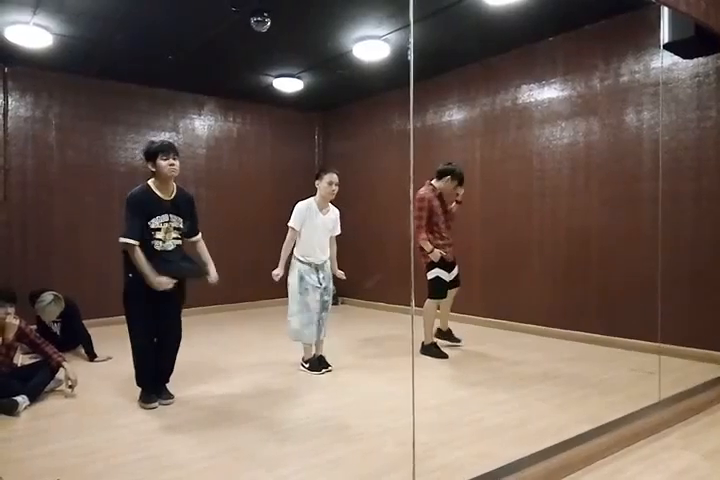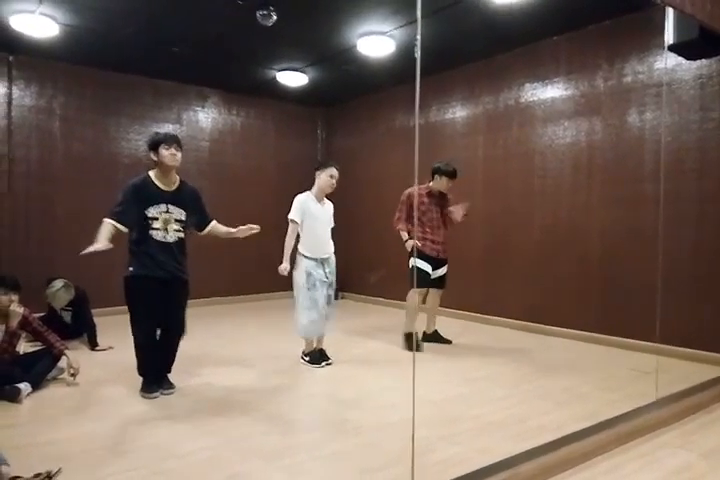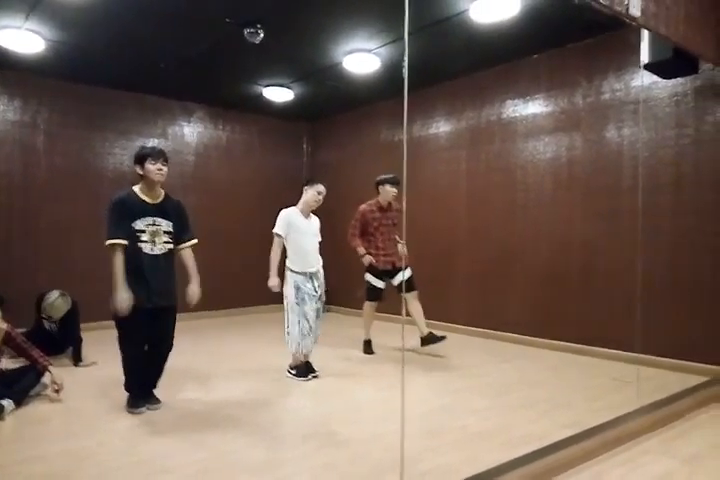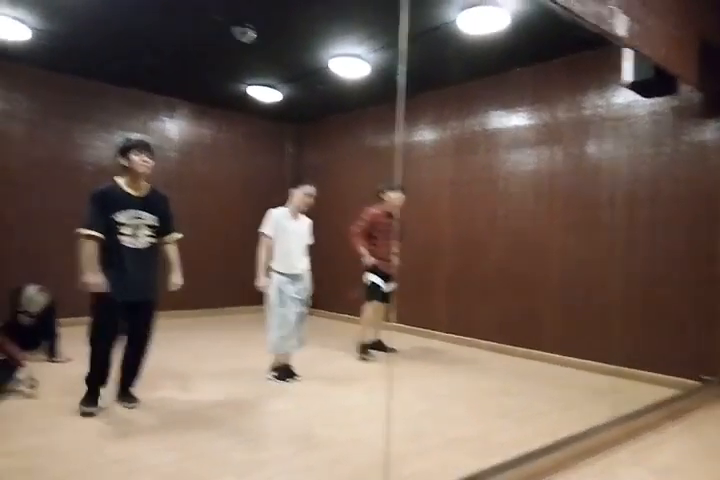
dt=0.7s
person 1, frame 1
left shoulder: (186, 199)
right shoulder: (138, 198)
left elbow: (195, 236)
right elbow: (131, 244)
left wrist: (209, 265)
right wrist: (151, 278)
left hip: (174, 278)
right hip: (142, 280)
left knee: (171, 334)
right knee: (144, 336)
left ankle: (161, 383)
right ankle: (147, 387)
person 1, frame 2
left shoulder: (189, 193)
right shoulder: (137, 188)
left elbow: (207, 225)
right elbow: (113, 220)
left wrist: (234, 232)
right wrist: (103, 239)
left hip: (176, 272)
right hip: (143, 272)
left knee: (175, 326)
right knee: (145, 328)
left ankle: (162, 373)
right ankle: (148, 377)
person 1, frame 3
left shoulder: (175, 206)
right shoulder: (122, 203)
left elbow: (184, 246)
right elbow: (117, 247)
left wrist: (193, 281)
right wrist: (120, 288)
left hip: (165, 291)
right hip: (134, 292)
left knee: (162, 344)
right knee: (134, 344)
left ankle: (148, 389)
right ankle: (135, 393)
person 1, frame 4
left shoulder: (159, 200)
right shoulder: (105, 195)
left elbow: (168, 238)
right elbow: (90, 235)
left wrist: (176, 269)
right wrist: (90, 270)
left hip: (145, 285)
right hip: (112, 285)
left knee: (139, 338)
right knee: (103, 337)
left ankle: (125, 387)
right ankle: (92, 390)
person 2, frame 1
left shoulder: (334, 213)
right shoulder: (303, 207)
right elbow: (290, 239)
left wrist: (335, 268)
right wrist: (280, 267)
left hip: (323, 267)
right hip: (303, 267)
left knee: (322, 311)
right knee: (306, 310)
left ankle: (319, 354)
right ankle: (307, 357)
person 2, frame 2
left shoulder: (329, 205)
right shoulder: (302, 200)
right elbow: (292, 231)
right wrist: (286, 260)
left hip: (328, 261)
right hip: (308, 262)
left knee: (325, 306)
right knee: (311, 306)
left ankle: (319, 347)
right ankle: (308, 350)
person 2, frame 3
left shoulder: (315, 221)
right shoulder: (287, 215)
right elbow: (277, 246)
right wrist: (273, 275)
left hip: (315, 276)
right hip: (296, 276)
left knee: (313, 320)
right knee: (300, 320)
left ankle: (305, 360)
right ankle: (294, 364)
person 2, frame 4
left shoulder: (307, 222)
right shoulder: (275, 215)
right elbow: (264, 246)
left wrist: (308, 278)
right wrist: (261, 275)
left hip: (301, 278)
right hip: (281, 277)
left knee: (296, 322)
right knee: (283, 321)
left ankle: (286, 363)
right ankle: (277, 364)
person 3, frame 1
left shoulder: (438, 196)
right shoulder: (424, 196)
left elbow: (447, 218)
right elbow: (418, 228)
left wrist: (457, 201)
right wrist: (431, 250)
left hip: (446, 252)
right hip: (435, 254)
left knee: (452, 288)
right knee: (435, 297)
left ankle: (443, 329)
right ankle: (427, 343)
person 3, frame 2
left shoulder: (446, 199)
right shoulder: (412, 194)
left elbow: (456, 217)
right elbow: (399, 218)
left wrist: (459, 212)
right wrist: (407, 239)
left hip: (440, 251)
right hip: (421, 249)
left knee: (436, 290)
right knee: (419, 288)
left ankle: (429, 331)
right ankle: (409, 332)
person 3, frame 3
left shoulder: (396, 209)
right shoulder: (365, 210)
right elbow: (353, 235)
left wrist: (400, 243)
right wrist: (363, 254)
left hip: (397, 260)
right hip: (376, 262)
left knee: (412, 294)
right knee: (371, 301)
left ankle: (425, 334)
right ankle: (367, 340)
person 3, frame 4
left shoulder: (396, 217)
right shoulder: (372, 214)
right elbow: (356, 233)
left wrist: (395, 254)
right wrist: (365, 254)
left hip: (389, 265)
right hip: (374, 265)
left knee: (383, 303)
right knee: (373, 301)
left ankle: (375, 340)
right ankle: (363, 342)
